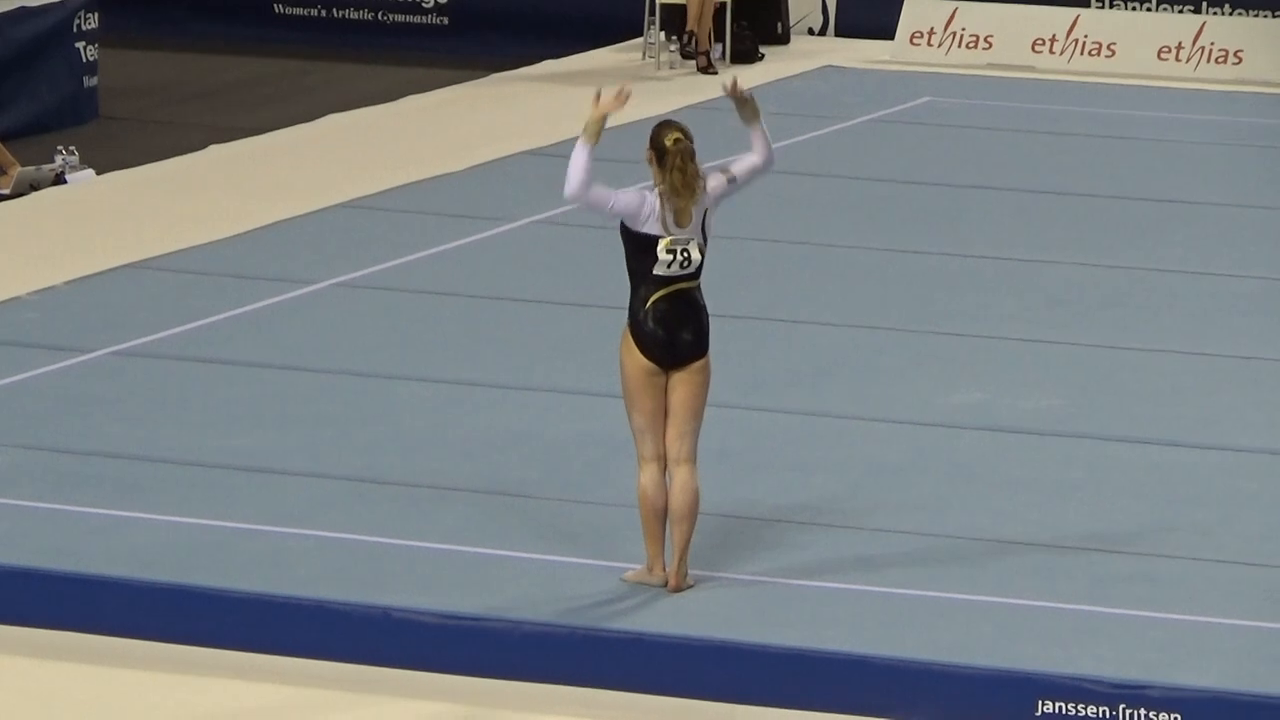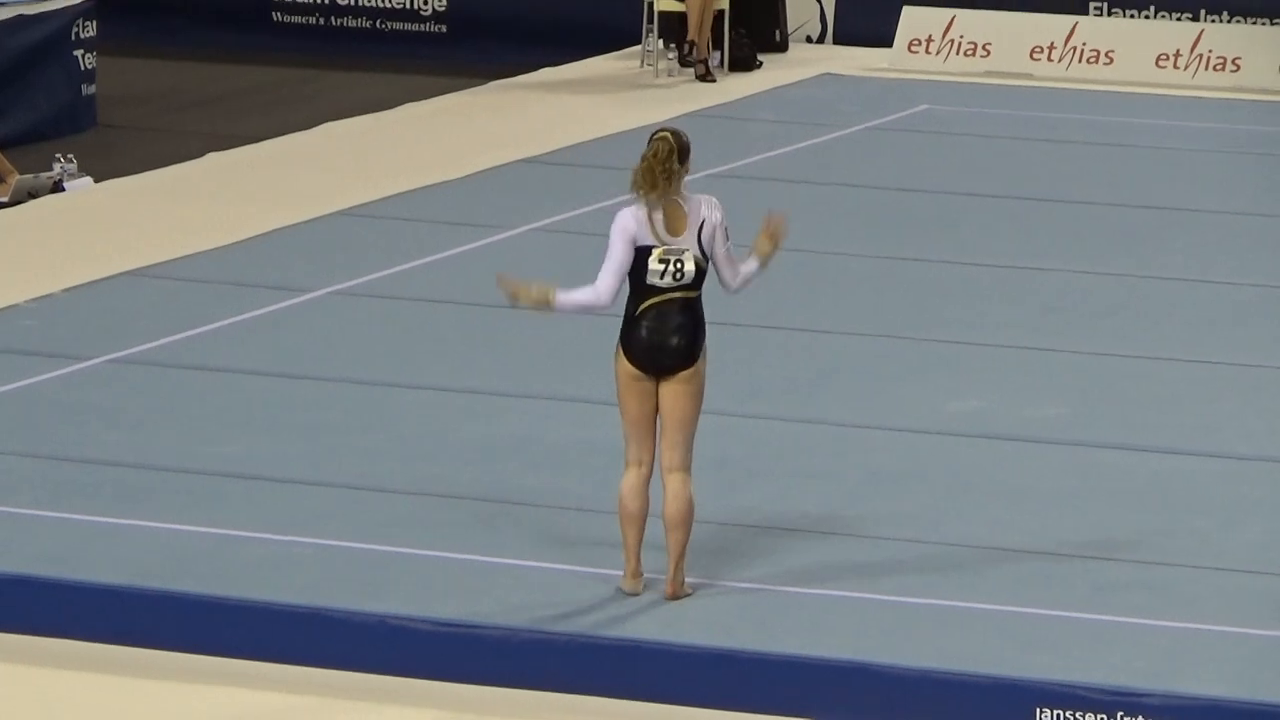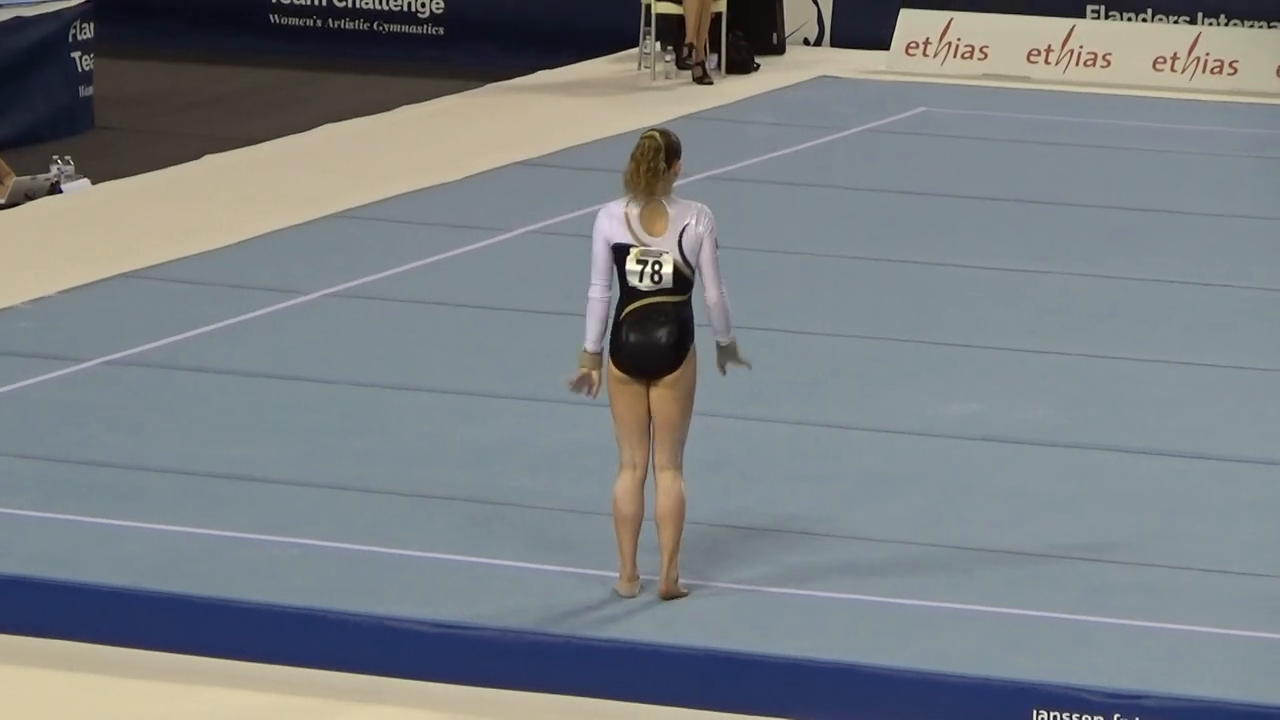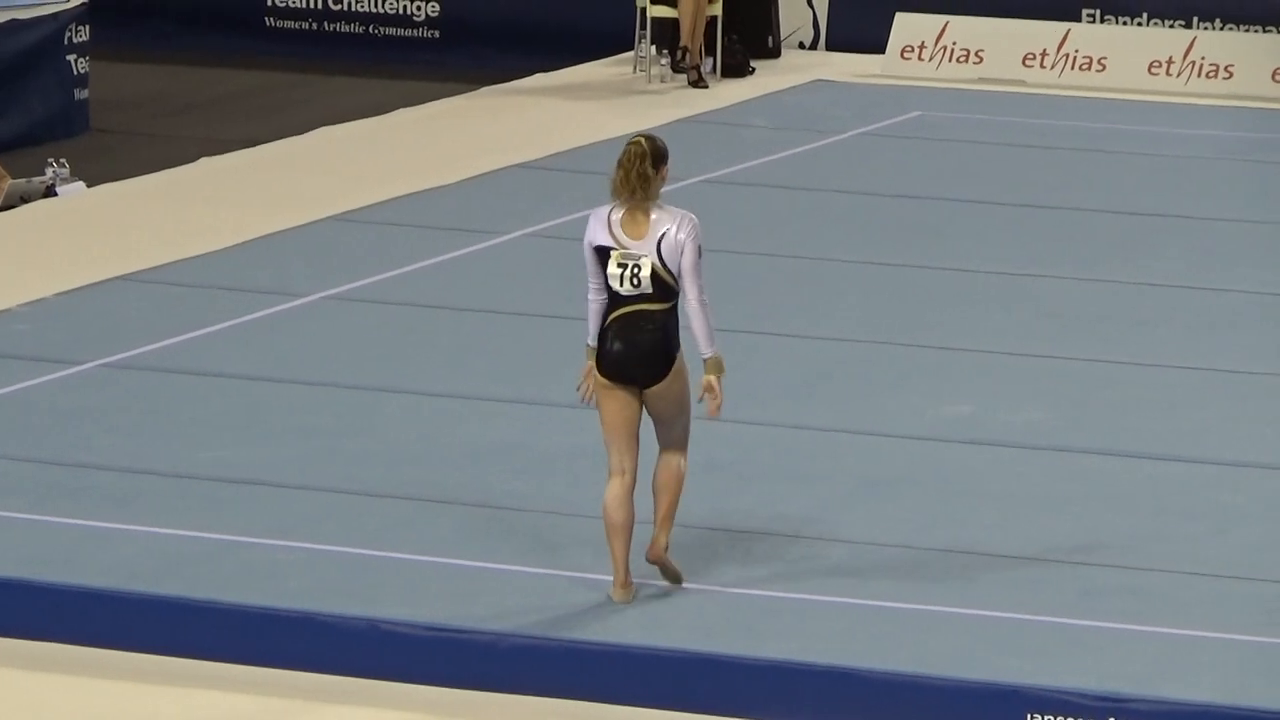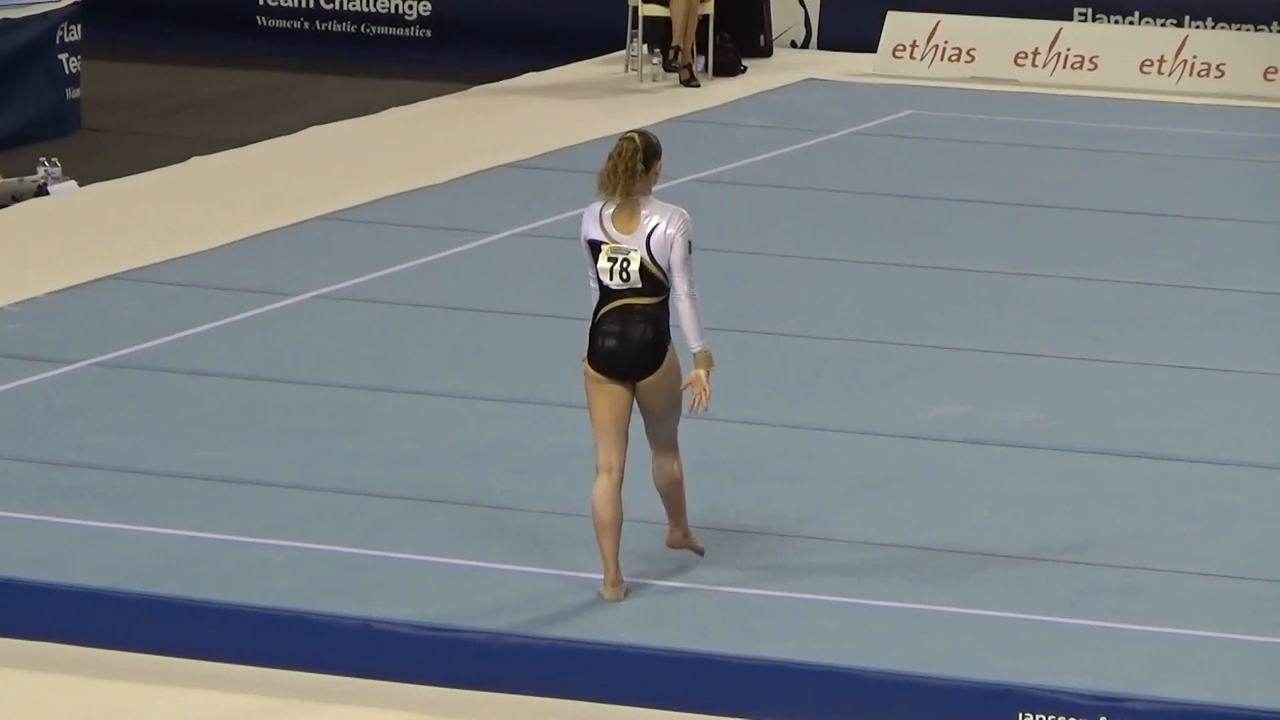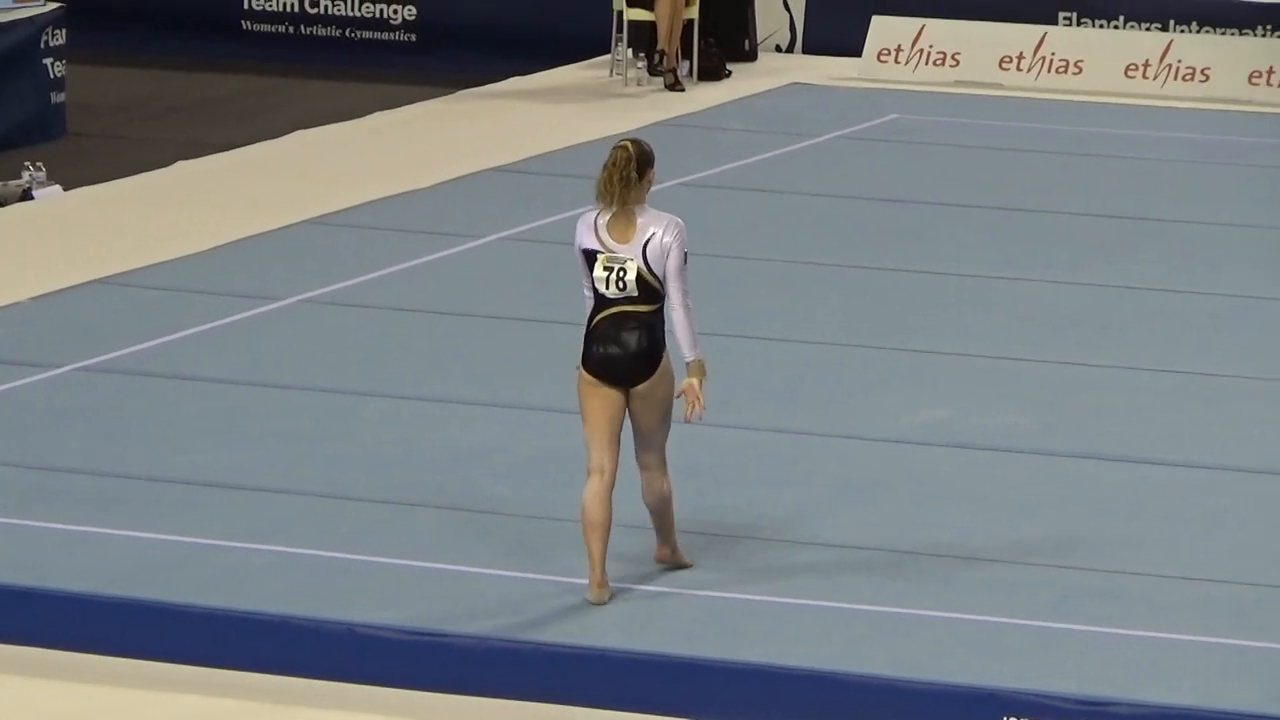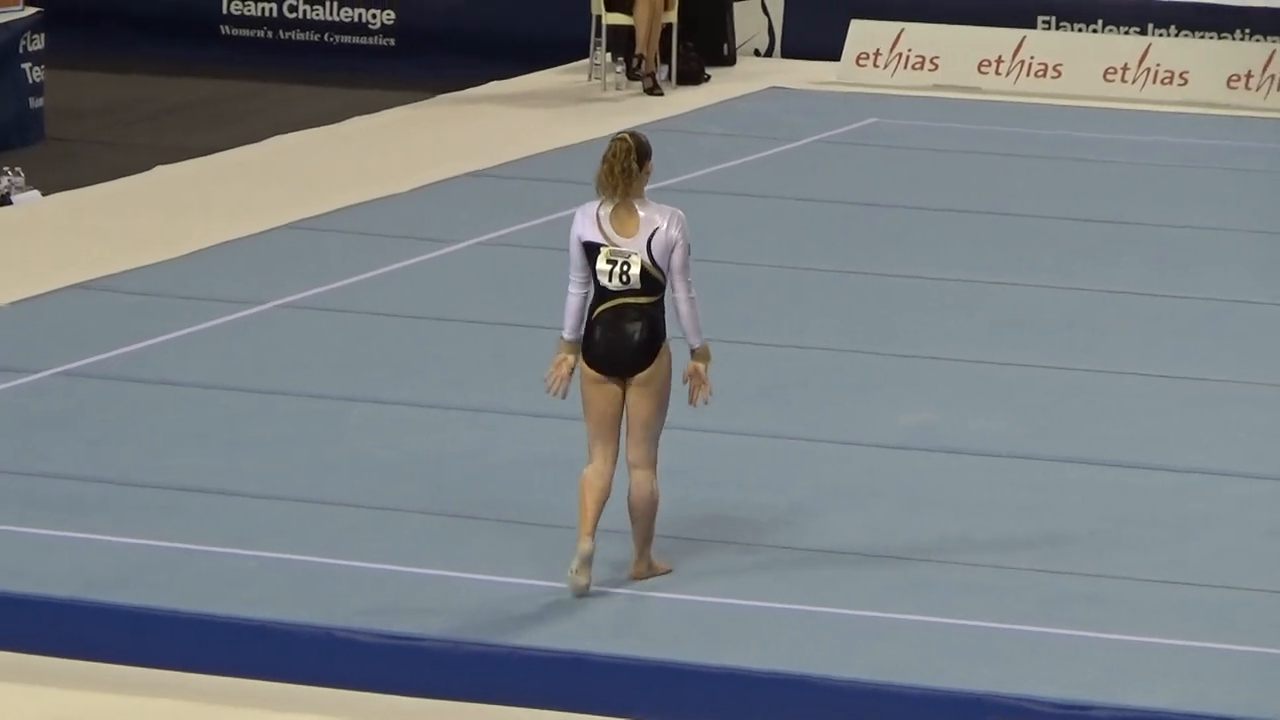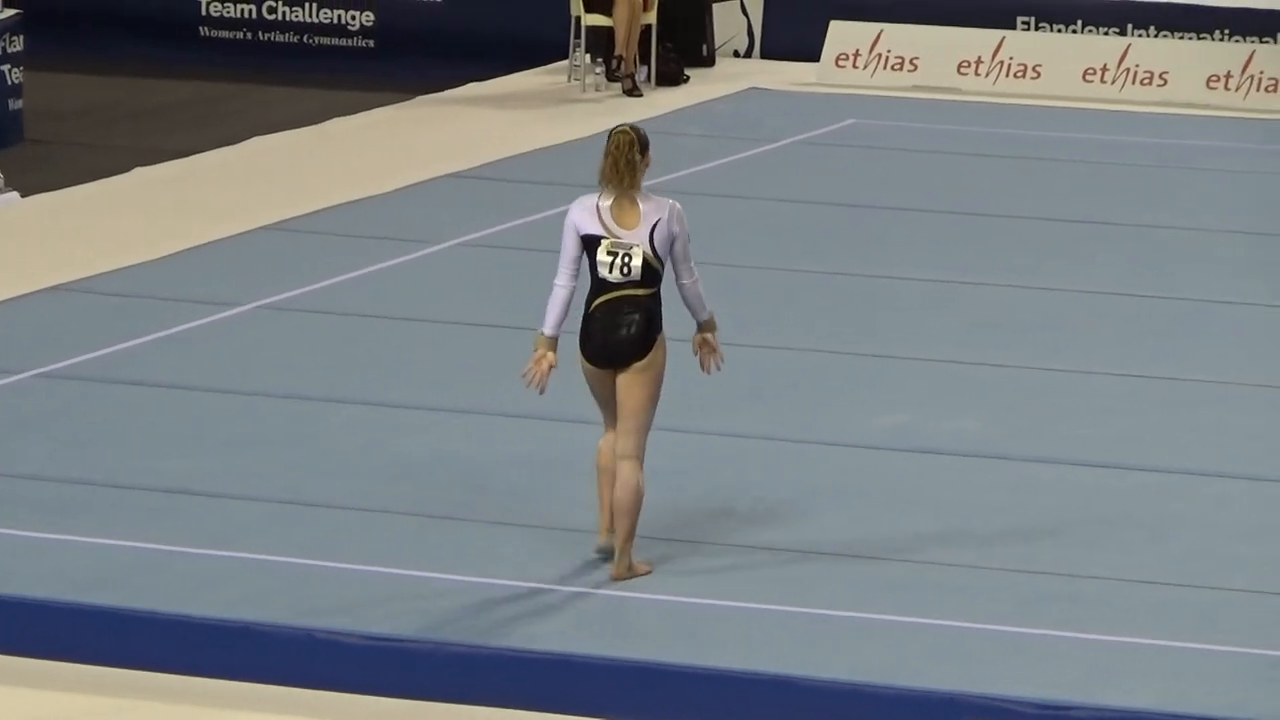
dt=0.2s
person 1, frame 1
left shoulder: (645, 203)
right shoulder: (705, 191)
left elbow: (575, 189)
right elbow: (762, 159)
left wrist: (593, 125)
right wrist: (748, 109)
left hip: (647, 338)
right hip: (693, 333)
left knee: (651, 458)
right knee: (682, 460)
left ankle: (653, 565)
right ankle: (678, 569)
person 1, frame 2
left shoulder: (631, 219)
right shoulder: (710, 213)
left elbow: (603, 295)
right elbow: (732, 283)
left wrist: (547, 297)
right wrist: (762, 256)
left hip: (639, 344)
right hip: (687, 346)
left knee: (636, 464)
right knee: (677, 469)
left ankle: (633, 571)
right ankle: (675, 578)
person 1, frame 3
left shoulder: (610, 217)
right shoulder: (698, 218)
left elbow: (598, 292)
right elbow: (713, 293)
left wrist: (590, 356)
right wrist: (725, 345)
left hip: (626, 345)
right hip: (673, 346)
left knee: (630, 466)
right knee: (669, 467)
left ankle: (628, 574)
right ankle: (669, 576)
person 1, frame 4
left shoulder: (598, 222)
right shoulder: (682, 225)
left elbow: (595, 295)
right elbow: (694, 299)
left wrist: (593, 353)
right wrist: (711, 365)
left hip: (613, 352)
right hip: (660, 353)
left knee: (620, 471)
right knee: (674, 447)
left ankle: (622, 580)
right ankle: (660, 541)
person 1, frame 5
left shoulder: (592, 216)
right shoulder: (672, 219)
right elbow: (683, 292)
right wrist: (701, 360)
left hip: (604, 345)
right hip: (650, 346)
left knee: (608, 469)
right knee: (665, 447)
left ankle: (612, 578)
right ankle: (679, 530)
person 1, frame 6
left shoulder: (586, 225)
right shoulder: (668, 229)
right elbow: (678, 302)
right wrist: (693, 368)
left hip: (598, 352)
right hip: (646, 354)
left knee: (599, 472)
right knee: (652, 462)
left ankle: (597, 579)
right ankle: (666, 546)
person 1, frame 7
left shoulder: (585, 217)
right shoulder: (669, 221)
left elbow: (577, 289)
right elbow: (682, 292)
left wrist: (568, 345)
right wrist: (698, 354)
left hip: (599, 342)
right hip: (646, 345)
left knee: (600, 456)
right knee: (642, 461)
left ankle: (585, 540)
right ankle: (643, 560)
person 1, frame 8
left shoulder: (581, 211)
right shoulder: (668, 213)
left elbow: (564, 281)
right elbow: (686, 278)
left wrist: (547, 341)
right wrist: (705, 326)
left hip: (596, 332)
right hip: (642, 335)
left knee: (611, 431)
right knee: (630, 452)
left ankle: (606, 527)
right ankle: (623, 559)
